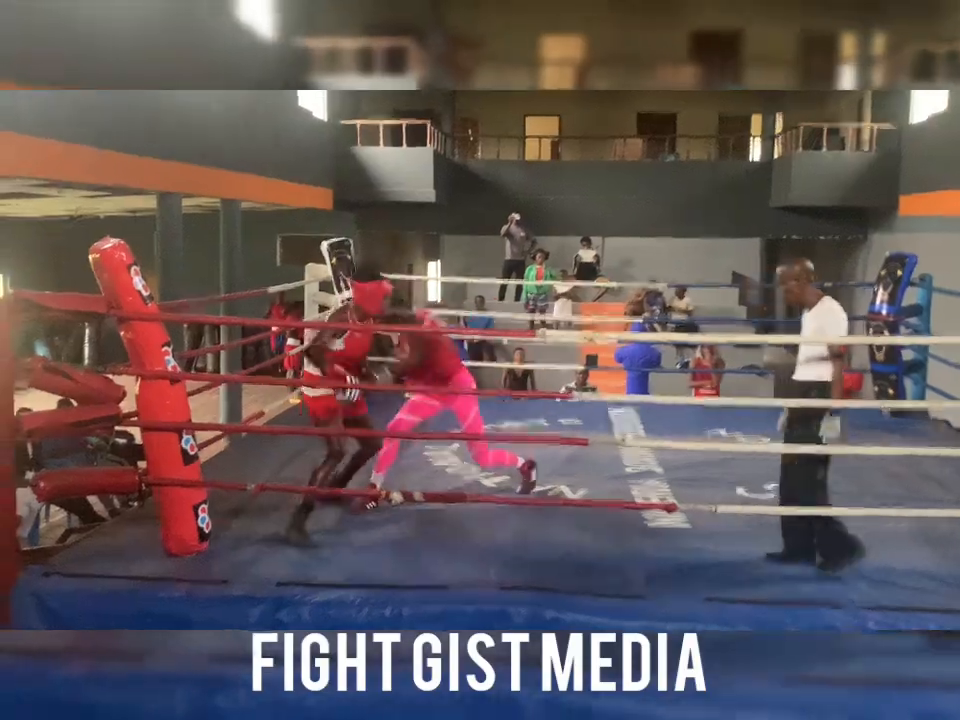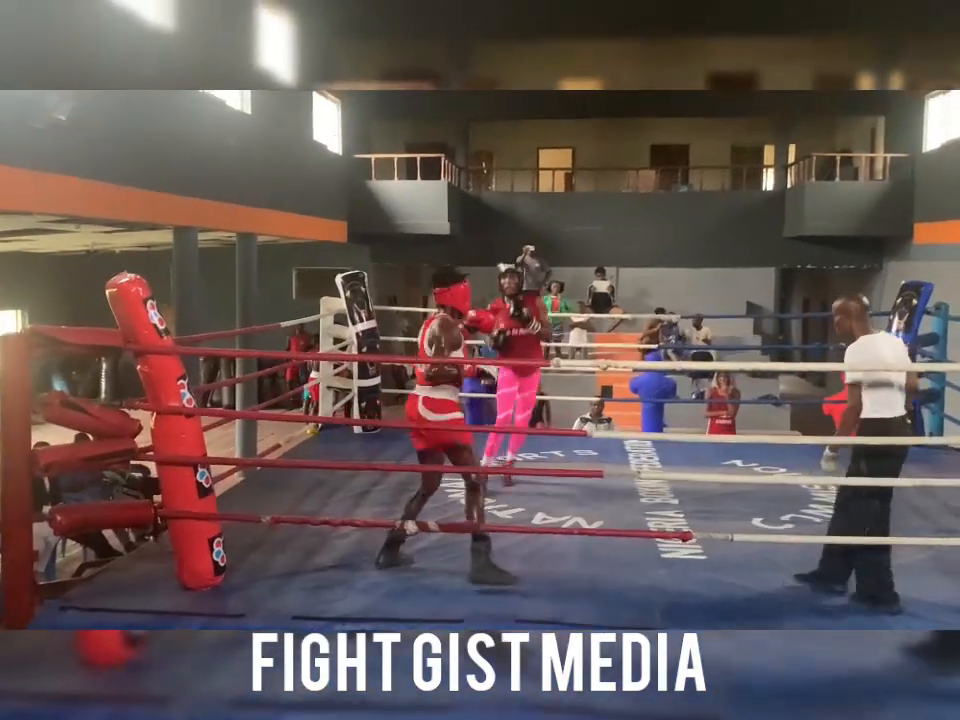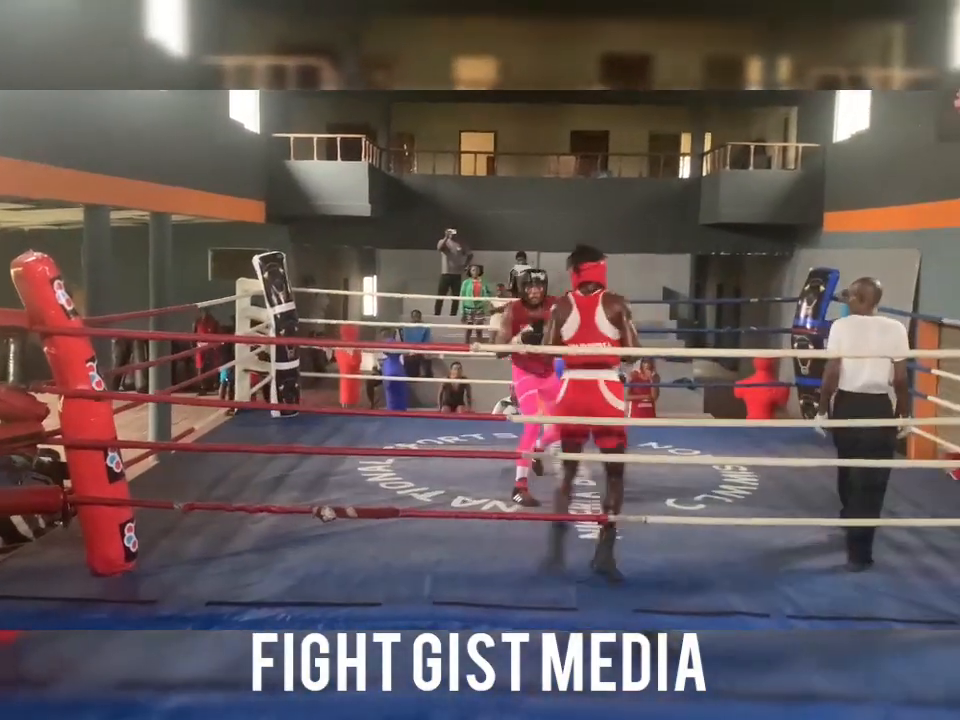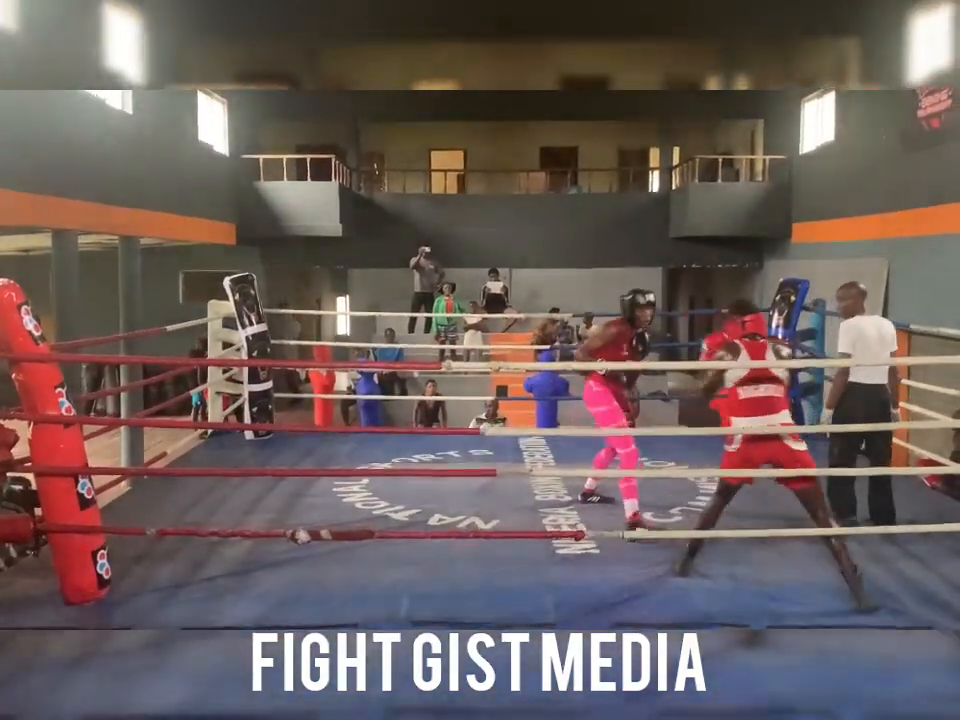
dt=1s
person 1, frame 1
left shoulder: (370, 321)
right shoulder: (342, 316)
right elbow: (311, 352)
right wrist: (341, 377)
left hip: (343, 387)
right hip: (322, 387)
left knee: (372, 443)
right knee: (337, 450)
left ankle: (337, 486)
right ankle: (298, 519)
person 1, frame 2
left shoulder: (433, 322)
right shoulder: (448, 328)
right elbow: (433, 372)
right wrist: (466, 371)
left hip: (420, 406)
right hip: (437, 409)
left knee: (429, 483)
right knee: (475, 480)
left ankle: (391, 549)
right ankle: (481, 560)
person 1, frame 3
left shoulder: (562, 306)
right shoulder: (615, 304)
left elbow: (548, 350)
right elbow: (634, 350)
left hip: (571, 393)
right hip: (607, 393)
left knee: (569, 471)
right knee: (615, 475)
left ankle: (556, 547)
right ankle: (604, 554)
person 1, frame 4
left shoulder: (728, 352)
right shoulder: (782, 353)
left elbow: (705, 392)
left hip: (745, 440)
right hip: (785, 438)
left knee: (719, 502)
right knee: (821, 514)
left ankle: (686, 562)
right ankle: (856, 588)
person 2, frame 1
left shoulder: (830, 312)
right shoulder: (809, 312)
left elbow: (839, 365)
left wrist: (833, 413)
right wrist: (793, 409)
left hip: (818, 399)
right hip: (803, 397)
left knee: (806, 477)
right knee: (795, 474)
left ankle: (840, 546)
right ankle: (799, 547)
person 2, frame 2
left shoulder: (857, 350)
right shoulder: (893, 341)
left elbow: (854, 406)
right elbow: (912, 386)
left wrist: (832, 447)
left hip: (875, 434)
right hip: (897, 428)
left knee: (865, 511)
right knee: (850, 503)
left ankle: (880, 593)
right ankle: (830, 574)
person 2, frame 3
left shoulder: (841, 326)
right shoulder: (895, 329)
left elbow: (831, 374)
right elbow: (900, 379)
left wrist: (822, 409)
right wrist: (904, 415)
left hip: (846, 405)
right hip: (877, 407)
left knee: (848, 472)
right knee: (870, 480)
left ankle: (851, 524)
right ankle: (858, 552)
person 2, frame 4
left shoulder: (848, 326)
right shoulder: (887, 326)
left elbow: (844, 371)
right elbow: (895, 369)
left wrist: (829, 406)
right wrist: (894, 405)
left hip: (855, 395)
right hip: (881, 396)
left knee: (841, 460)
right knee: (880, 461)
left ankle: (844, 516)
right ankle: (883, 518)
person 3, frame 1
left shoulder: (417, 327)
right shoulder: (419, 319)
left hip: (457, 386)
right hip: (434, 388)
left knee: (480, 455)
right knee: (394, 431)
left ankle: (524, 466)
right ankle: (373, 490)
person 3, frame 2
left shoulder: (534, 302)
right shoulder: (494, 307)
left elbow: (548, 336)
right elbow: (486, 336)
left wrist: (529, 321)
right wrist: (494, 339)
left hip: (531, 369)
right hip: (508, 369)
left knee: (522, 420)
right knee: (504, 419)
left ankle: (509, 461)
right ankle: (484, 469)
person 3, frame 3
left shoulder: (553, 306)
right shoulder: (512, 311)
right elbow: (500, 349)
right wrist: (522, 337)
left hip: (548, 371)
right hip: (524, 373)
right knee: (533, 425)
left ankle: (535, 452)
right ankle: (520, 486)
person 3, frame 4
left shoulder: (638, 333)
right shoulder: (615, 329)
left elbow: (631, 370)
right elbow: (580, 353)
left wrist: (639, 353)
right wrist: (607, 369)
left hip: (614, 393)
right hip: (599, 392)
left knee: (614, 446)
right knee: (629, 452)
left ankle: (588, 491)
right ankle: (633, 520)
